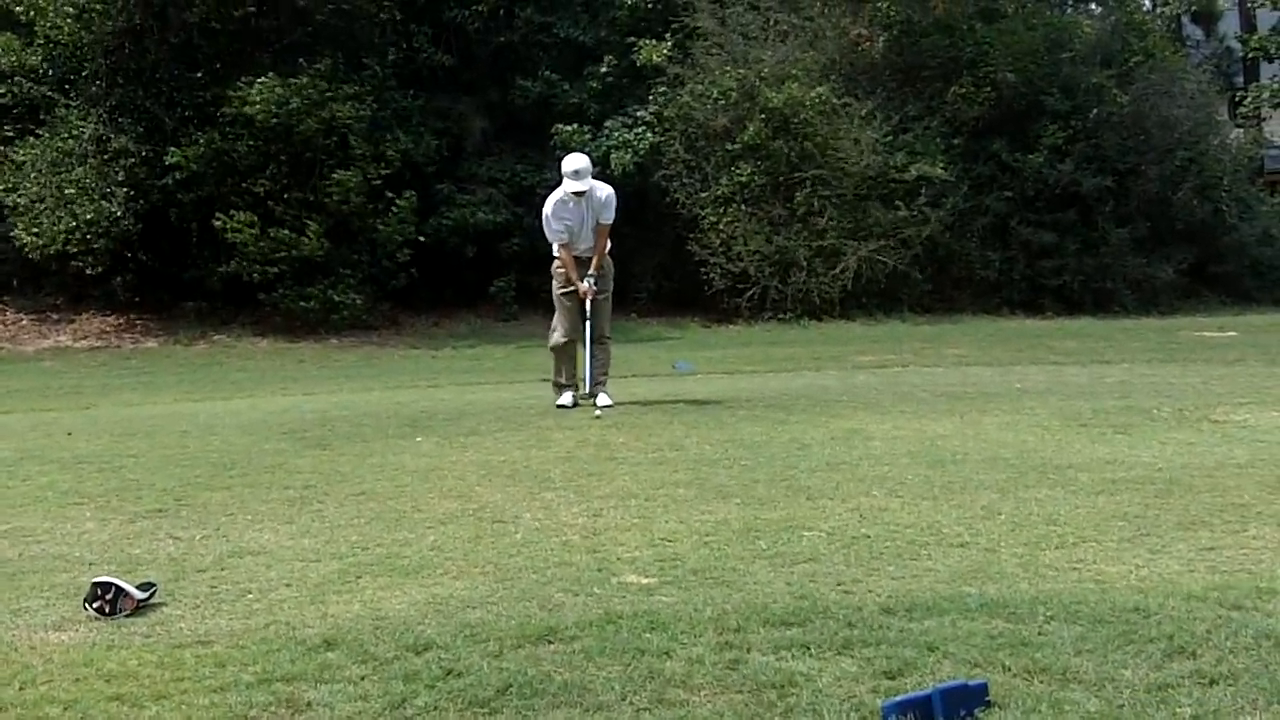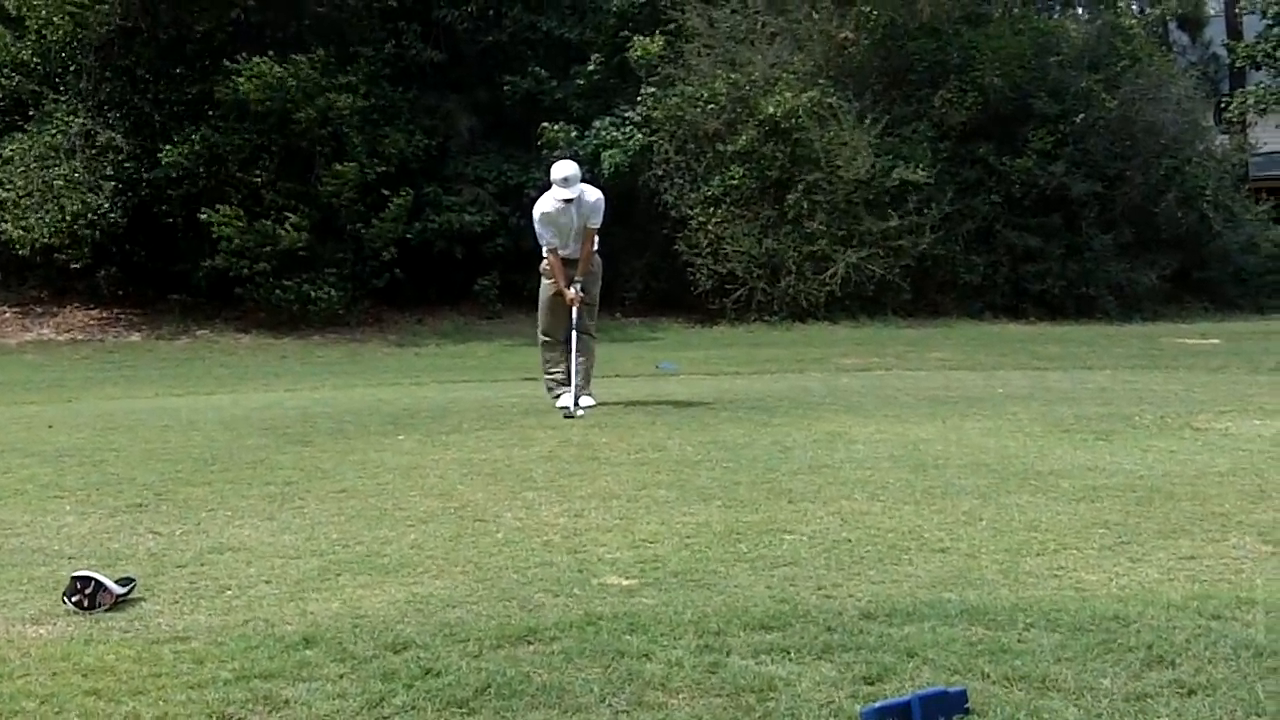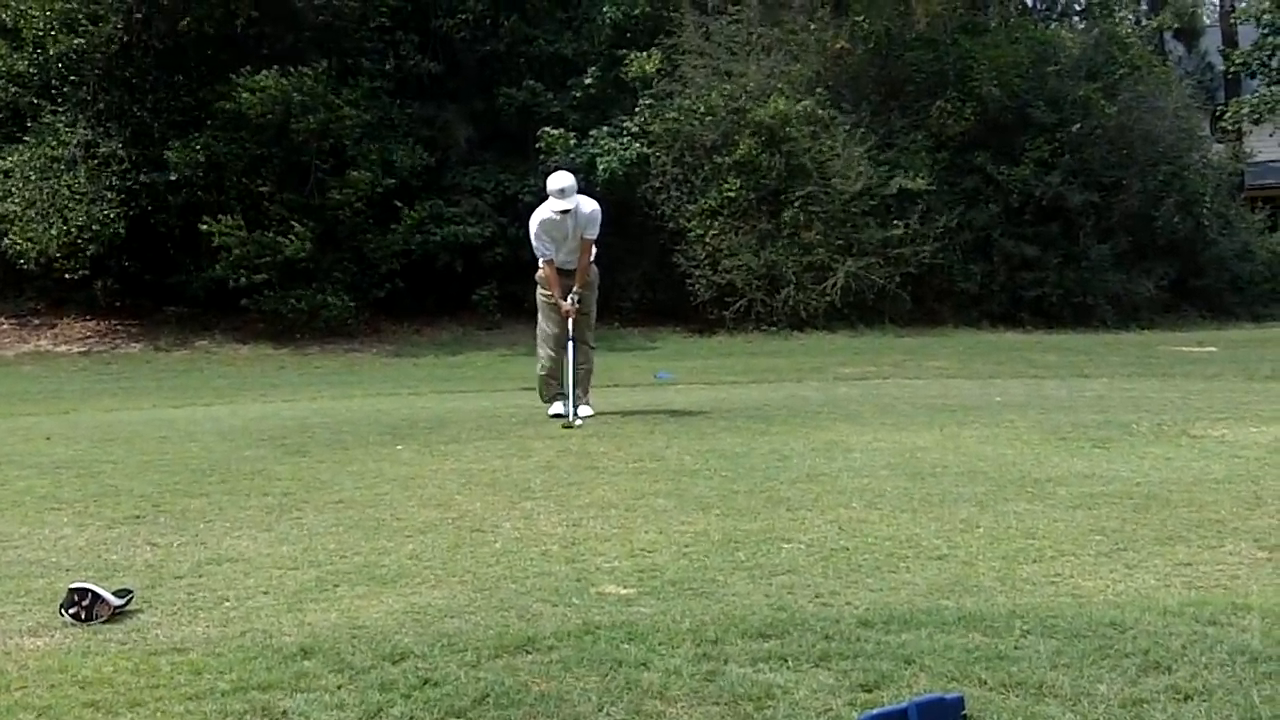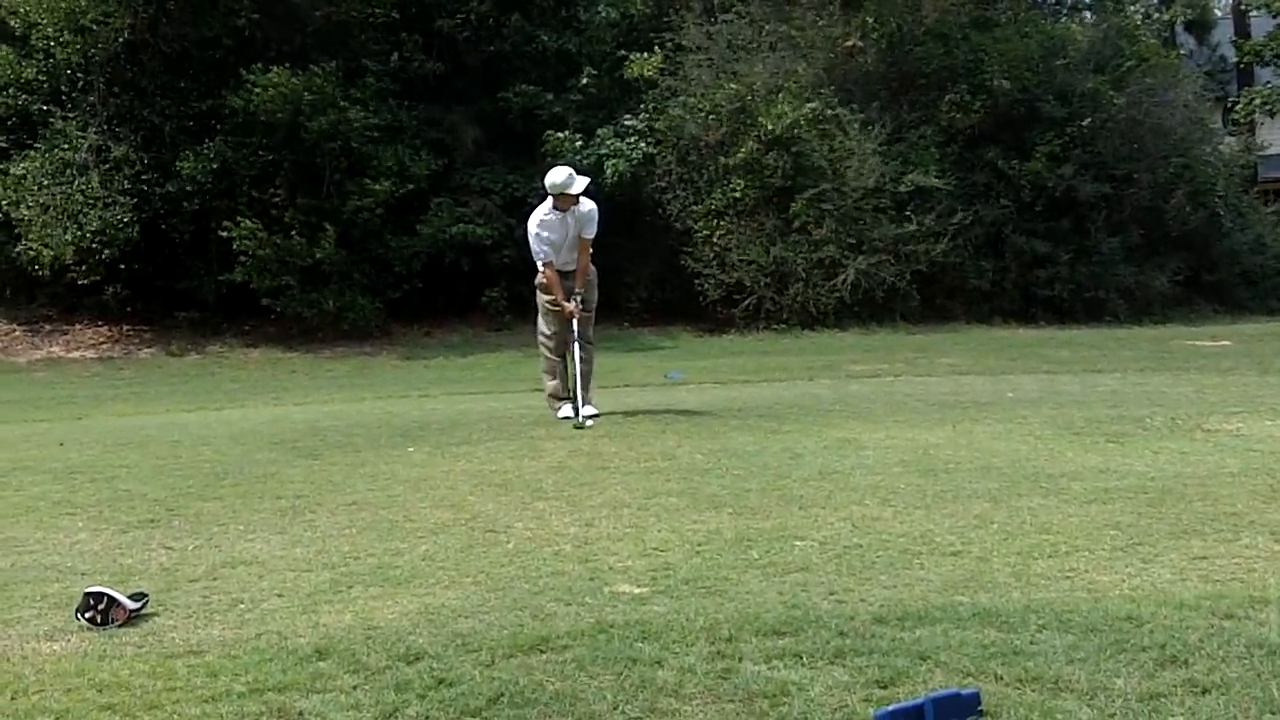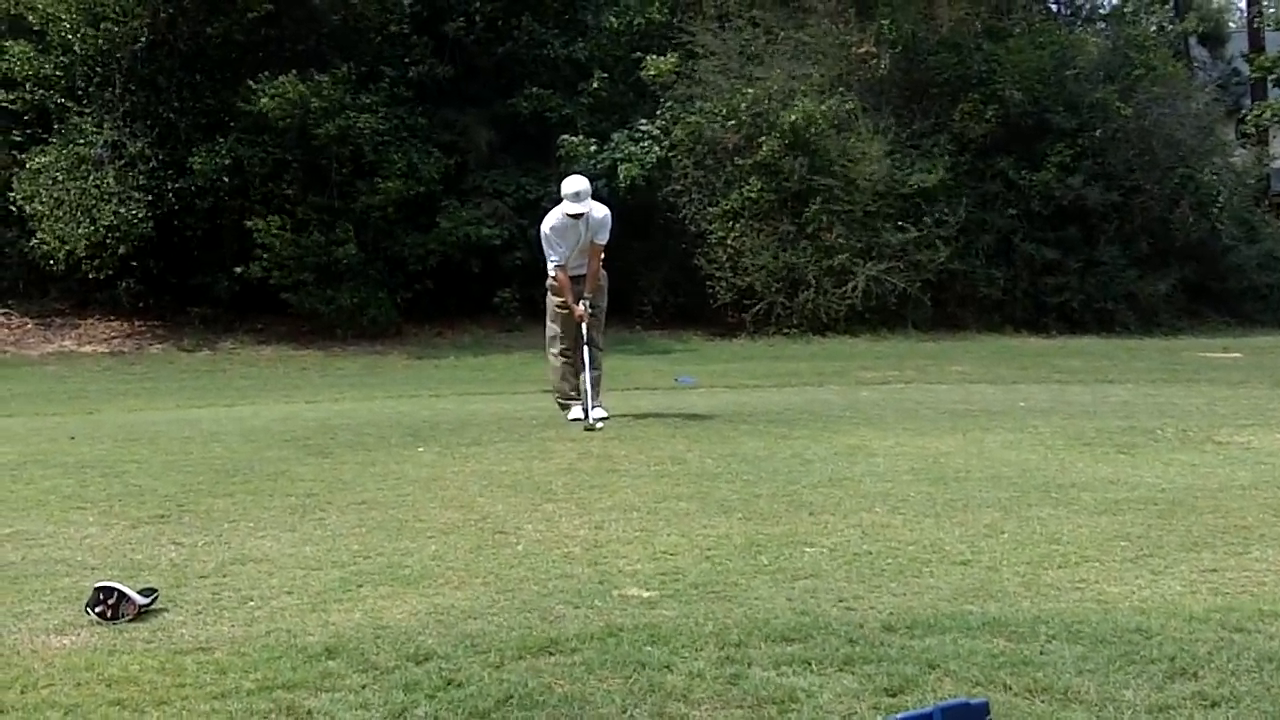
dt=0.5s
person 1, frame 1
left shoulder: (605, 194)
right shoulder: (553, 204)
left elbow: (601, 239)
right elbow: (563, 247)
left wrist: (592, 275)
right wrist: (577, 282)
left hip: (598, 263)
right hip: (567, 264)
left knee: (600, 331)
right knee: (565, 331)
left ankle: (599, 389)
right ankle: (566, 389)
person 1, frame 2
left shoulder: (594, 198)
right shoulder: (542, 208)
left elbow: (588, 242)
right elbow: (552, 251)
left wrist: (578, 281)
right wrist: (564, 289)
left hip: (587, 263)
right hip: (556, 265)
left knee: (585, 329)
right knee: (552, 331)
left ankle: (583, 388)
right ankle: (561, 389)
person 1, frame 3
left shoulder: (590, 209)
right shoulder: (539, 219)
left elbow: (585, 253)
right elbow: (548, 262)
left wrist: (576, 292)
right wrist: (559, 299)
left hip: (583, 273)
right hip: (552, 275)
left knee: (583, 338)
right knee: (550, 339)
left ankle: (581, 399)
right ankle: (555, 397)
person 1, frame 4
left shoulder: (588, 209)
right shoulder: (538, 222)
left elbow: (584, 253)
right elbow: (547, 265)
left wrist: (578, 293)
right wrist: (562, 301)
left hip: (582, 274)
right hip: (552, 277)
left knee: (584, 339)
right knee: (553, 343)
left ankle: (584, 399)
right ankle: (562, 401)
person 1, frame 5
left shoulder: (602, 215)
right shoulder: (551, 224)
left elbow: (595, 259)
right elbow: (559, 268)
left wrist: (587, 297)
right wrist: (572, 304)
left hip: (593, 279)
right hip: (561, 281)
left knee: (593, 343)
right knee: (561, 345)
left ankle: (593, 401)
right ankle: (571, 402)
